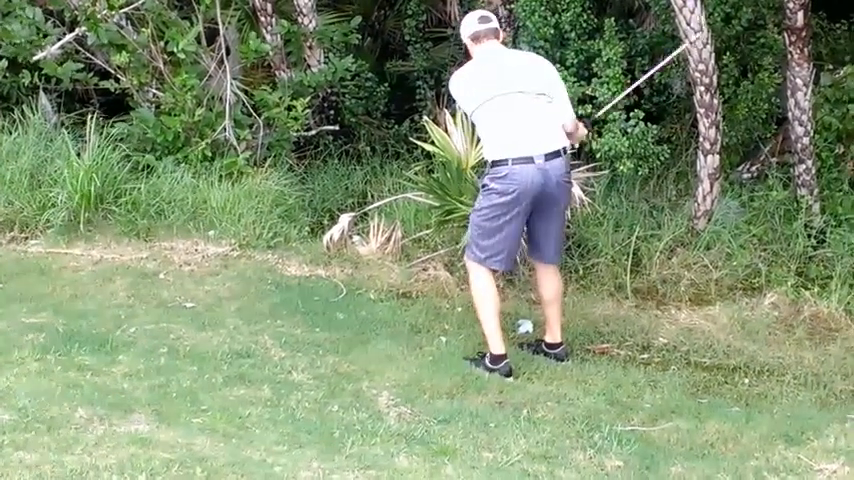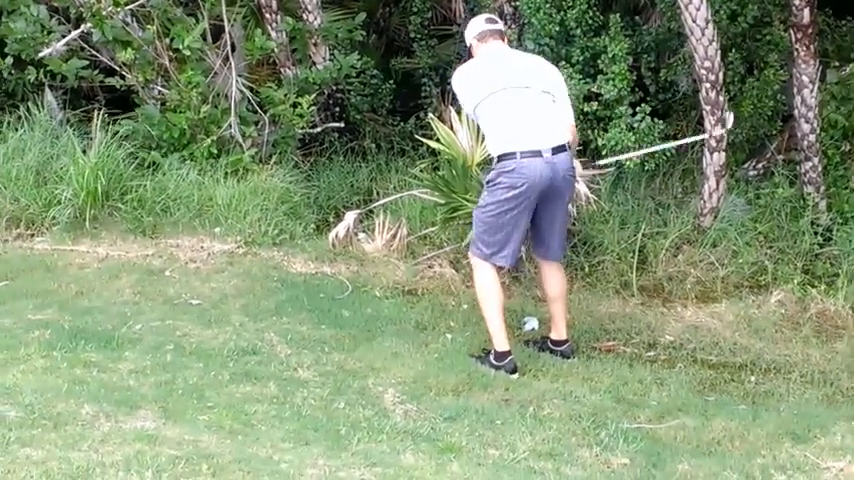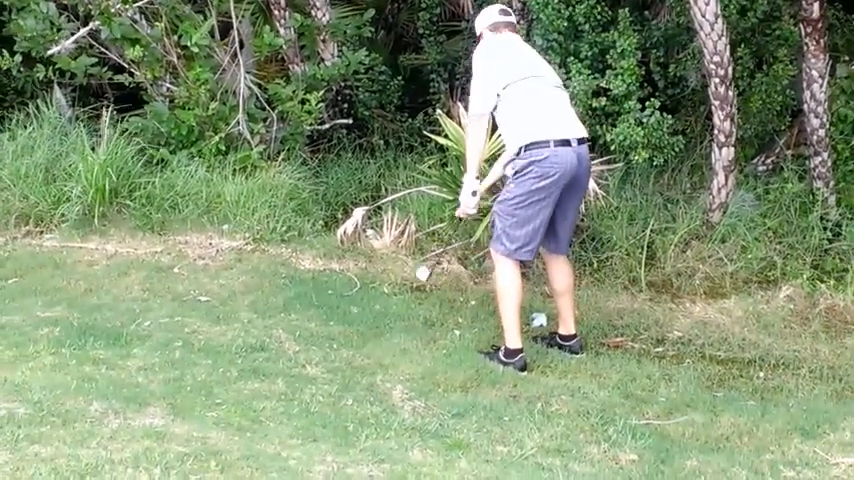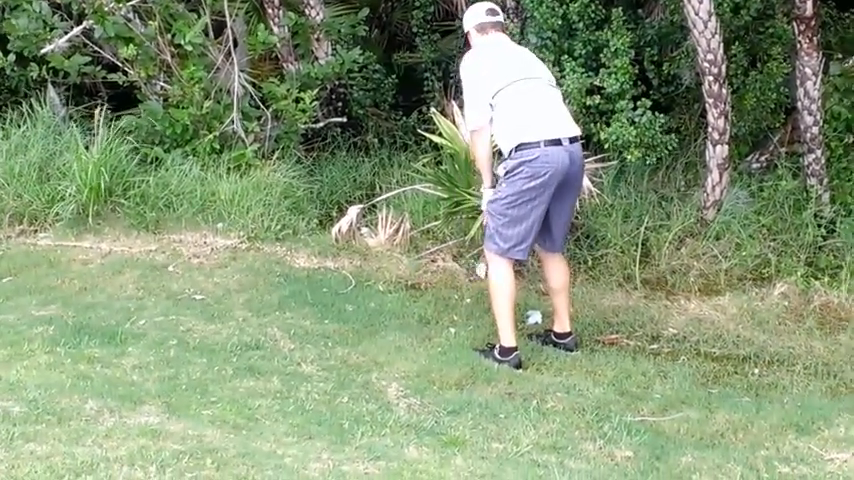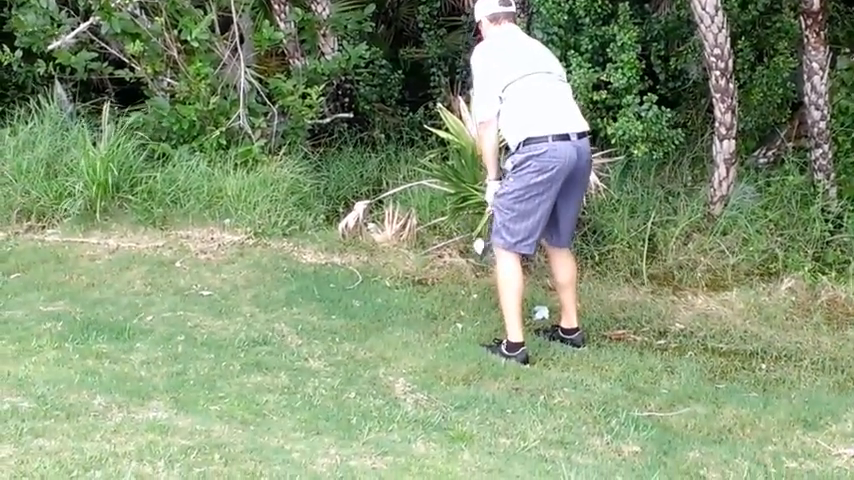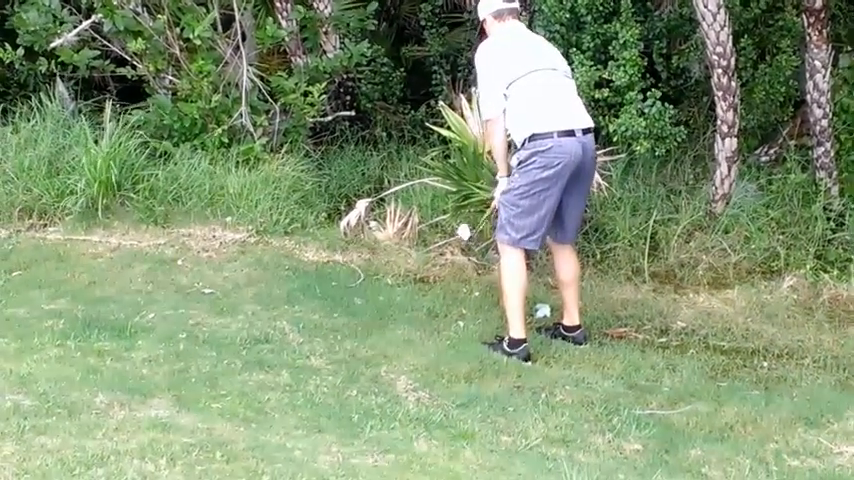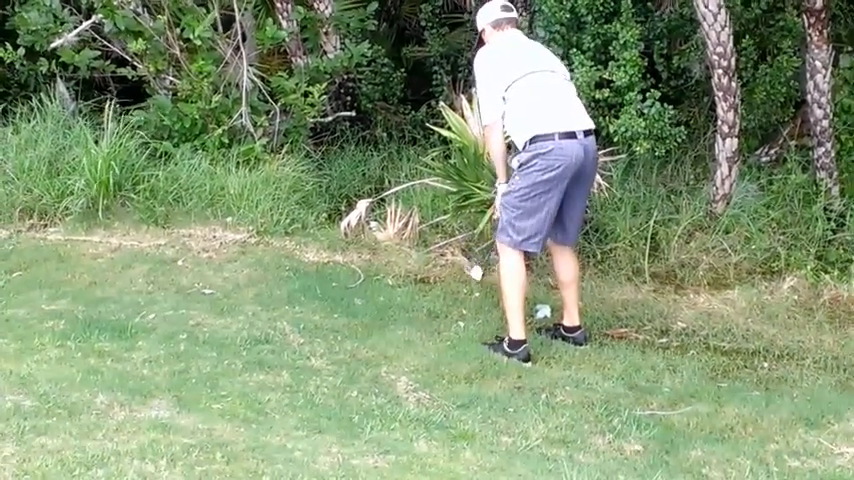
dt=0.4s
person 1, frame 1
left shoulder: (461, 79)
right shoulder: (534, 61)
right elbow: (568, 124)
right wrist: (576, 131)
left hip: (510, 171)
right hip: (555, 165)
left knee: (478, 262)
right knee: (545, 259)
left ankle: (496, 356)
right ankle: (553, 342)
person 1, frame 2
left shoulder: (465, 74)
right shoulder: (541, 64)
right elbow: (570, 130)
left hip: (517, 165)
right hip: (559, 161)
left knee: (482, 259)
right knee: (549, 255)
left ankle: (501, 353)
right ankle: (559, 339)
person 1, frame 3
left shoulder: (489, 50)
right shoulder: (534, 58)
left elbow: (479, 119)
left wrist: (471, 180)
right wrist: (486, 184)
left hip: (543, 156)
right hip: (578, 153)
left knee: (504, 252)
right knee: (555, 249)
left ankle: (512, 351)
right ankle: (568, 335)
person 1, frame 4
left shoulder: (475, 59)
right shoulder: (527, 55)
left elbow: (479, 130)
left wrist: (488, 187)
right wrist: (500, 184)
left hip: (533, 155)
right hip: (571, 150)
left knee: (498, 253)
right knee: (551, 247)
left ankle: (507, 349)
right ankle: (563, 332)
person 1, frame 5
left shoulder: (486, 51)
right shoulder: (538, 48)
left elbow: (487, 123)
left wrist: (493, 179)
left hip: (540, 149)
right hip: (578, 144)
left knee: (506, 247)
right knee: (558, 243)
left ankle: (514, 344)
right ankle: (570, 327)
person 1, frame 6
left shoulder: (490, 48)
right shoulder: (542, 44)
left elbow: (494, 120)
left wrist: (503, 176)
left hip: (547, 145)
right hip: (583, 140)
left knee: (510, 242)
right knee: (562, 239)
left ankle: (516, 340)
right ankle: (571, 325)
person 1, frame 7
left shoulder: (488, 55)
right shoulder: (541, 50)
left elbow: (493, 126)
left wrist: (503, 184)
left hip: (548, 147)
right hip: (586, 142)
left knee: (509, 245)
right knee: (562, 241)
left ankle: (516, 342)
right ankle: (572, 326)
